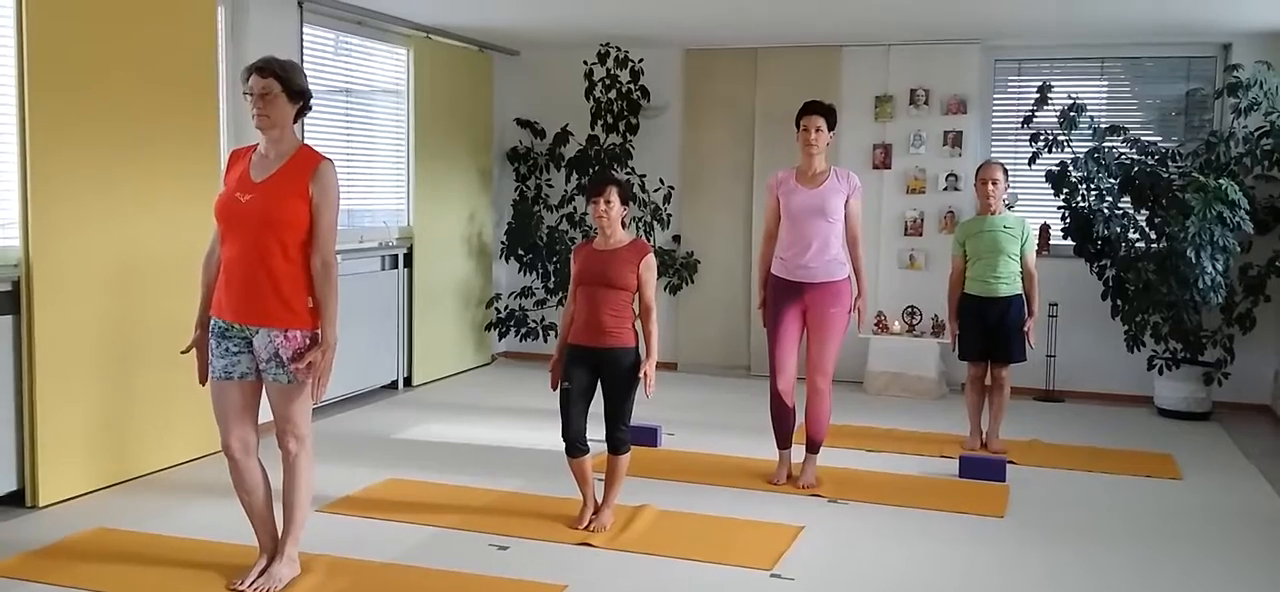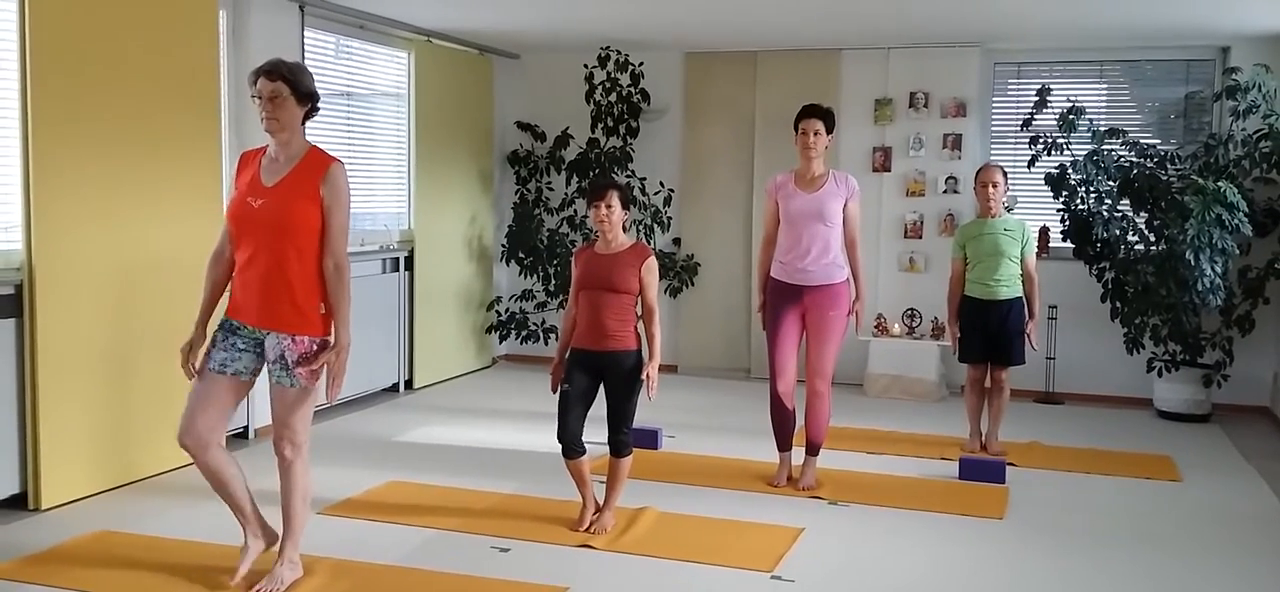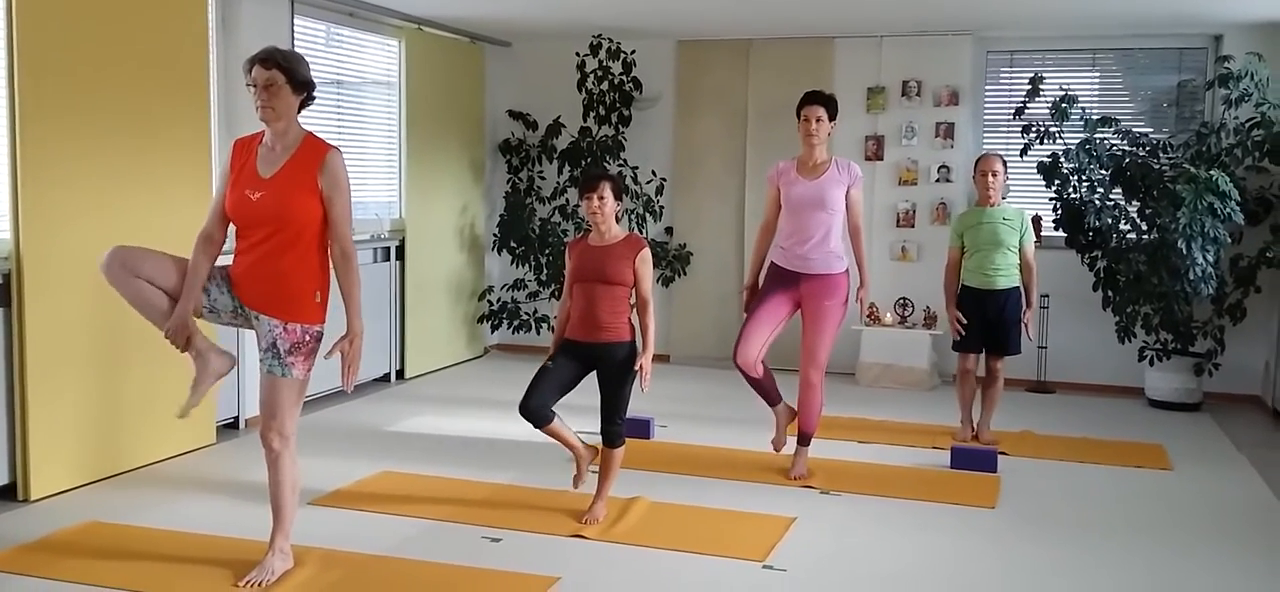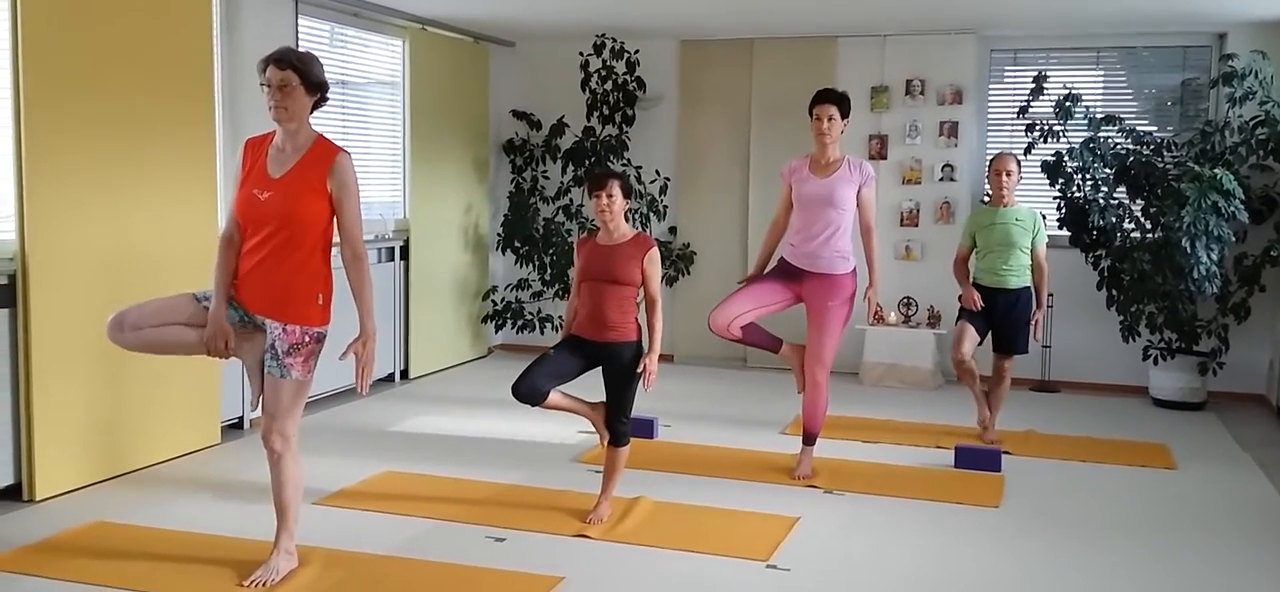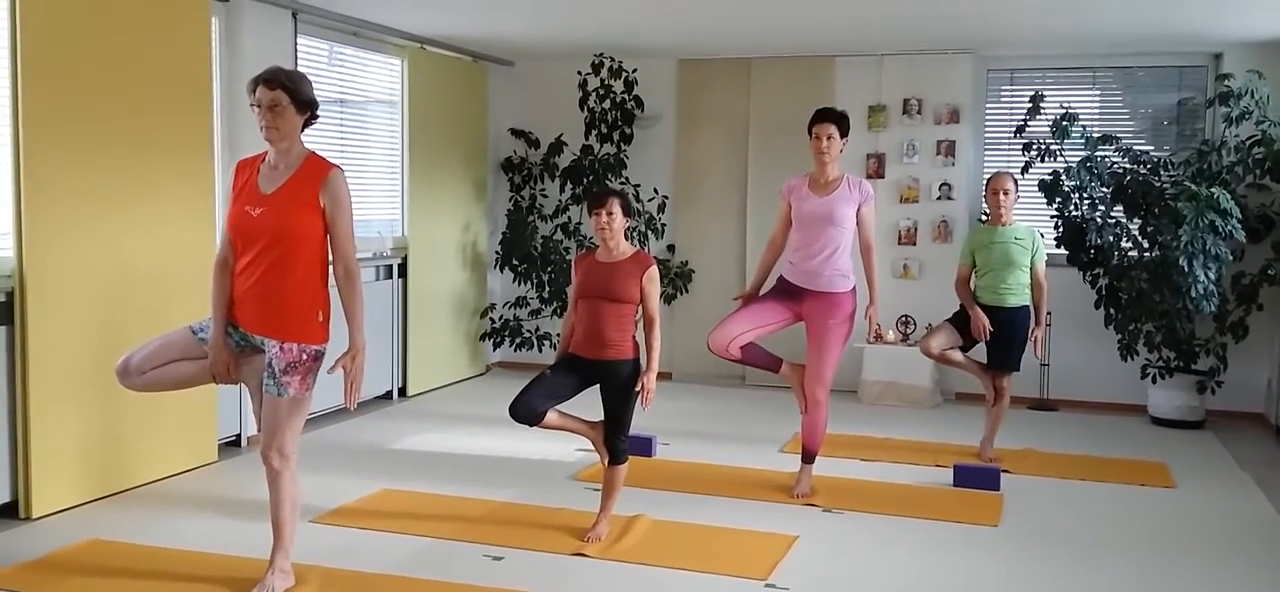
dt=1s
person 1, frame 1
left shoulder: (316, 170)
right shoulder: (236, 161)
left elbow: (323, 259)
right elbow: (218, 248)
left wrist: (328, 338)
right wrist: (202, 322)
left hip: (287, 327)
right hip: (229, 325)
left knee: (293, 442)
right knee: (235, 445)
right ankle: (266, 549)
person 1, frame 2
left shoulder: (327, 173)
right shoulder: (246, 164)
left elbow: (336, 262)
right elbow: (225, 251)
left wrist: (341, 339)
right wrist: (200, 325)
left hip: (298, 329)
right hip: (241, 323)
left knee: (289, 446)
right knee: (196, 436)
right ankle: (256, 531)
person 1, frame 3
left shoulder: (324, 160)
right shoulder: (239, 152)
left elbow: (342, 248)
right elbow: (212, 234)
left wrist: (355, 328)
right wrist: (185, 305)
left hip: (293, 311)
right hip: (238, 293)
left knee: (276, 434)
right knee: (118, 262)
right ankle: (206, 356)
person 1, frame 4
left shoulder: (333, 162)
right shoulder: (251, 150)
left elbow: (354, 251)
right elbow: (231, 236)
left wrist: (368, 330)
right wrist: (216, 311)
left hip: (297, 313)
right hip: (242, 300)
left knee: (278, 435)
right knee: (122, 328)
right ankle: (242, 345)
person 1, frame 5
left shoulder: (326, 179)
right shoulder: (243, 172)
left elbow: (346, 267)
right elbow: (226, 258)
left wrist: (357, 345)
right wrist: (218, 336)
left hip: (295, 333)
right hip: (240, 323)
left knee: (277, 453)
right knee: (130, 371)
right ankle: (244, 368)
person 2, frame 1
left shoulder: (846, 182)
right shoulder: (780, 182)
left elbow: (854, 239)
right elbow: (769, 237)
left wrist: (862, 290)
right wrist: (761, 288)
left hip: (830, 287)
right hip: (785, 285)
left knee: (820, 379)
right knee: (781, 378)
left ankle: (810, 461)
right ankle: (783, 458)
person 2, frame 2
left shoulder: (845, 185)
right shoulder: (779, 185)
left elbow: (852, 242)
right elbow: (768, 241)
left wrist: (860, 293)
right wrist: (761, 292)
left hip: (829, 290)
right hip: (784, 289)
left knee: (819, 382)
right knee: (781, 381)
left ankle: (810, 464)
right ankle: (784, 460)
person 2, frame 3
left shoulder: (848, 172)
right shoulder: (781, 172)
left elbow: (856, 228)
right elbow: (768, 226)
left wrist: (865, 281)
right wrist: (752, 277)
left hip: (828, 279)
right hip: (782, 274)
left knee: (813, 371)
right knee: (745, 356)
left ankle: (802, 453)
right ankle: (782, 411)
person 2, frame 4
left shoulder: (860, 172)
right shoulder: (794, 169)
left elbow: (868, 228)
right elbow: (779, 223)
left wrist: (874, 282)
right wrist: (757, 270)
left hip: (835, 278)
right hip: (789, 270)
left knee: (818, 372)
right knee: (721, 320)
left ankle: (806, 453)
right ankle: (790, 351)
person 2, frame 5
left shoulder: (859, 190)
right shoulder: (793, 188)
left elbow: (867, 247)
right elbow: (777, 242)
left wrist: (874, 300)
right wrist: (754, 287)
left hip: (835, 297)
right hip: (789, 289)
left knee: (817, 391)
right knee: (720, 340)
left ankle: (806, 471)
right ankle: (789, 370)
person 3, frame 1
left shoulder: (641, 253)
right shoulder: (580, 252)
left elbow: (648, 310)
right elbow: (571, 305)
left wrist: (651, 358)
right wrist: (559, 352)
left hip: (620, 353)
right hip: (579, 352)
left knee: (617, 432)
right knee: (571, 432)
left ankle: (608, 506)
right ankle: (588, 501)
person 3, frame 2
left shoulder: (642, 256)
right shoulder: (581, 256)
left elbow: (651, 312)
right elbow: (572, 309)
left wrist: (654, 359)
right wrist: (559, 356)
left hip: (623, 356)
right hip: (583, 355)
left knee: (619, 435)
right knee: (568, 434)
left ankle: (609, 509)
right ankle: (588, 503)
person 3, frame 3
left shoulder: (637, 248)
right shoulder: (575, 248)
left elbow: (645, 303)
right elbow: (567, 300)
left wrist: (647, 352)
right wrist: (554, 346)
left hip: (617, 347)
right hip: (576, 344)
left knee: (612, 425)
right knee: (532, 405)
left ankle: (600, 500)
right ankle: (582, 451)
person 3, frame 4
left shoulder: (645, 247)
right shoulder: (583, 246)
left elbow: (654, 303)
right elbow: (575, 298)
left wrist: (653, 352)
right wrist: (562, 342)
left hip: (623, 346)
right hip: (581, 341)
left knee: (618, 424)
right knee: (525, 388)
left ankle: (605, 499)
right ankle: (593, 411)
person 3, frame 5
left shoulder: (644, 265)
right shoulder: (581, 262)
left elbow: (652, 321)
right elbow: (572, 315)
left wrist: (651, 370)
right wrist: (558, 360)
left hip: (621, 364)
right hip: (579, 359)
left knee: (617, 441)
right knee: (523, 409)
left ankle: (604, 518)
right ankle: (591, 430)
person 4, frame 1
left shoulder: (1020, 226)
right shoulder: (965, 229)
left elbow: (1030, 273)
right elbow: (957, 275)
left wrist: (1032, 314)
right wrist: (952, 316)
left hip: (1009, 303)
right hip: (974, 303)
left knee: (1001, 373)
right knee: (975, 372)
left ankle: (994, 434)
right ankle: (975, 432)
person 4, frame 2
left shoulder: (1020, 229)
right shoulder: (964, 232)
left elbow: (1030, 275)
right elbow: (957, 278)
left wrist: (1033, 316)
right wrist: (952, 319)
left hip: (1009, 306)
right hip: (973, 306)
left knee: (1000, 376)
right knee: (975, 374)
left ankle: (993, 435)
right ankle: (974, 434)
person 4, frame 3
left shoulder: (1019, 218)
right shoulder: (963, 220)
left elbow: (1028, 265)
right elbow: (953, 266)
left wrist: (1030, 306)
right wrist: (950, 305)
left hip: (1006, 297)
right hip: (971, 295)
left knee: (995, 366)
right knee: (966, 365)
left ankle: (984, 425)
right ankle: (966, 422)
person 4, frame 4
left shoulder: (1032, 218)
right shoulder: (976, 217)
left elbow: (1040, 266)
right elbow: (961, 260)
left wrist: (1041, 306)
right wrist: (966, 287)
left hip: (1017, 296)
right hip: (982, 293)
left knee: (1003, 365)
right knee: (960, 354)
left ankle: (990, 425)
right ankle: (980, 398)
person 4, frame 5
left shoulder: (1031, 236)
right shoulder: (975, 236)
left elbow: (1039, 284)
right elbow: (962, 281)
left wrist: (1040, 324)
right wrist: (974, 310)
left hip: (1015, 314)
right hip: (979, 310)
left knee: (1002, 383)
right knee: (929, 345)
left ankle: (987, 443)
right ankle: (980, 370)
